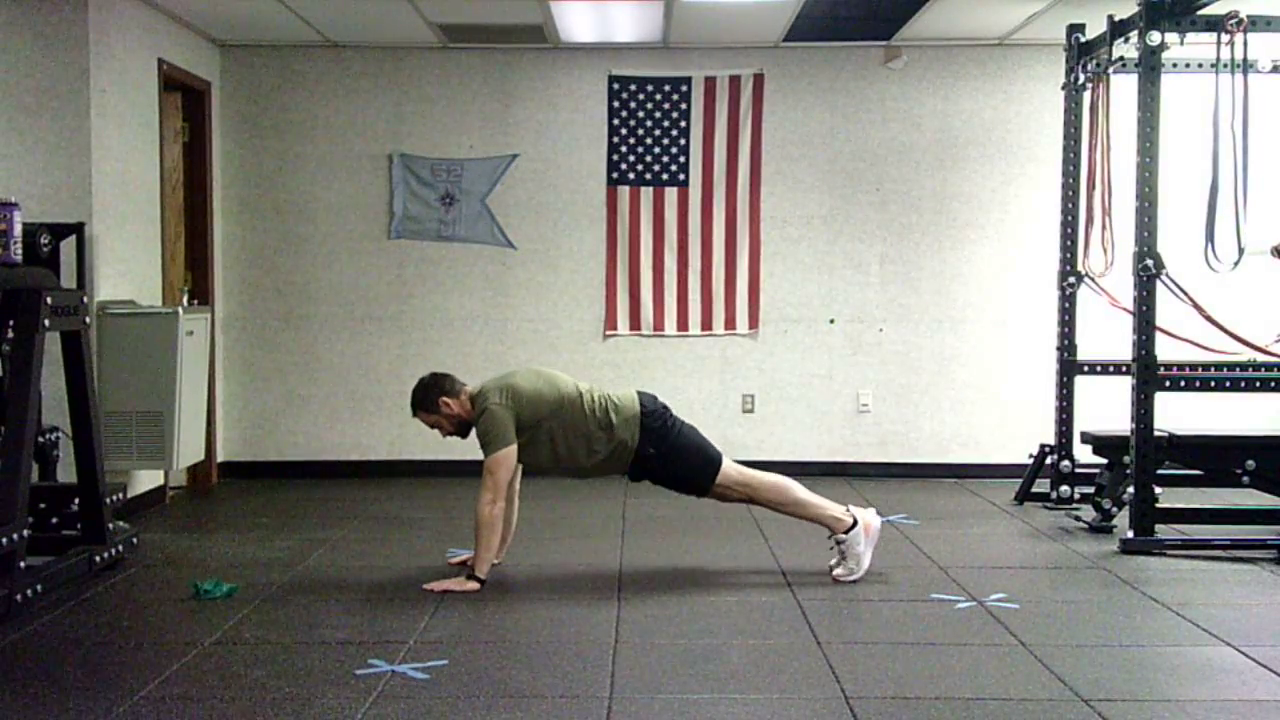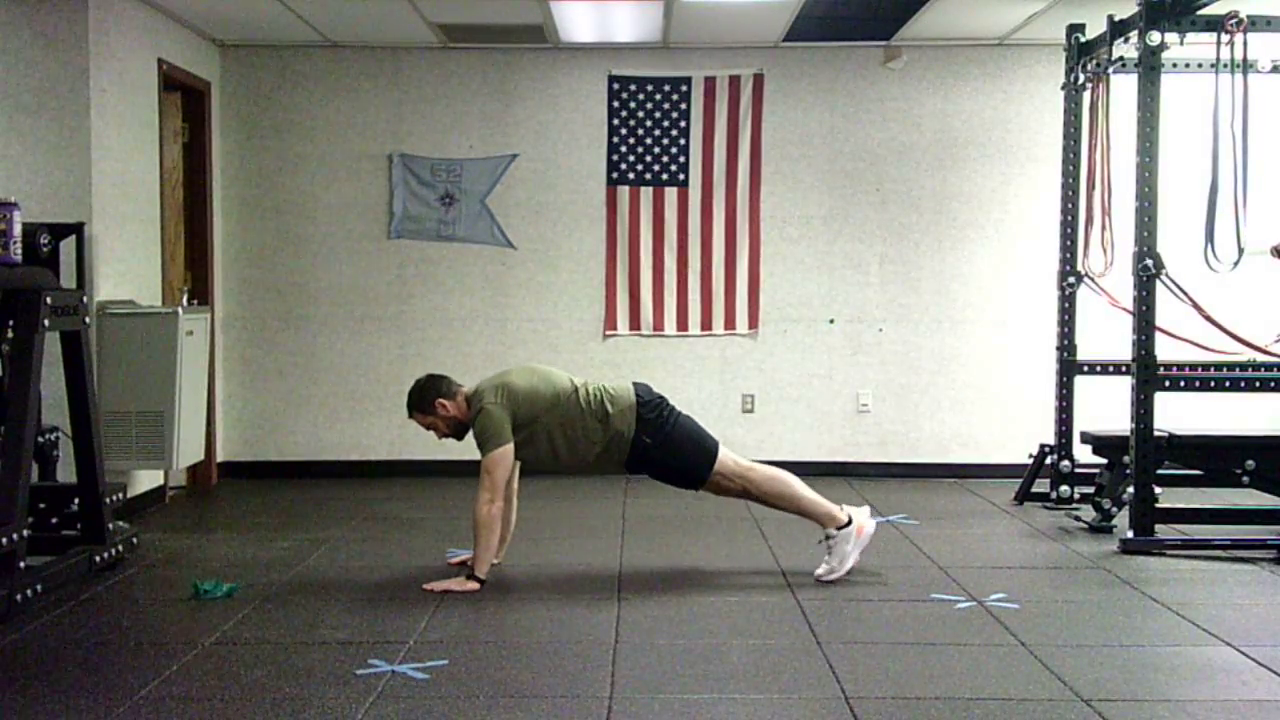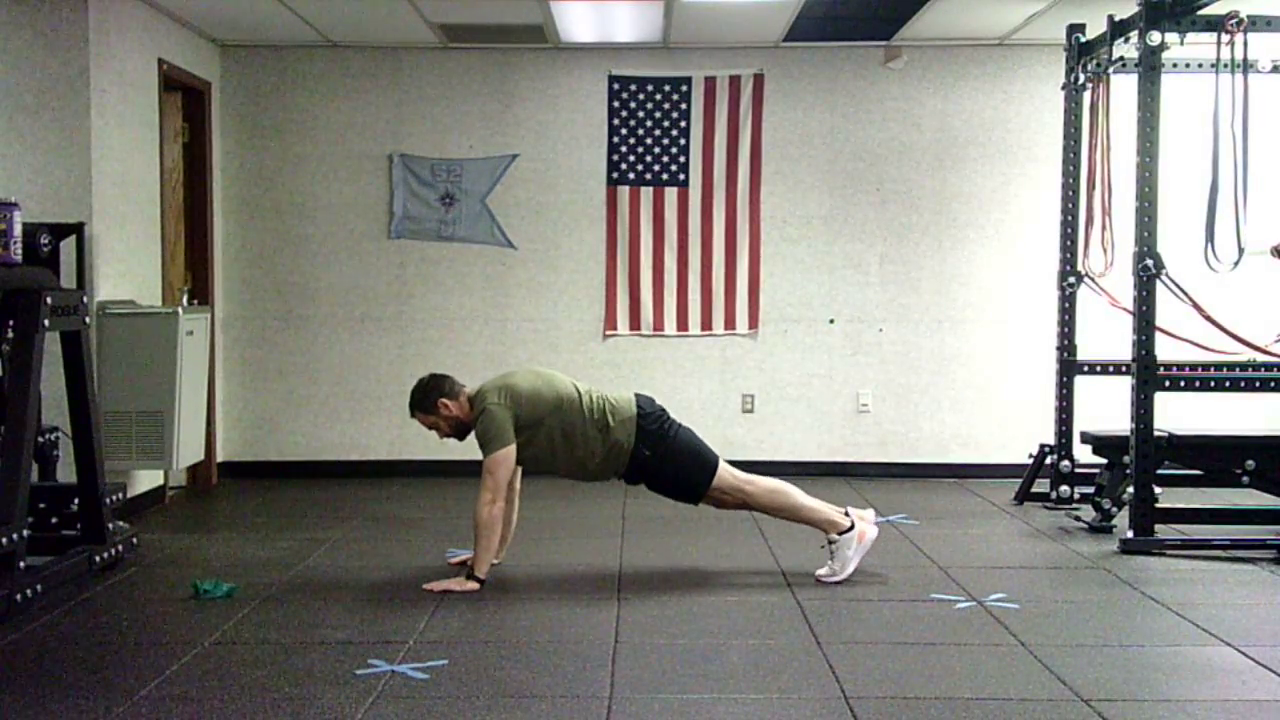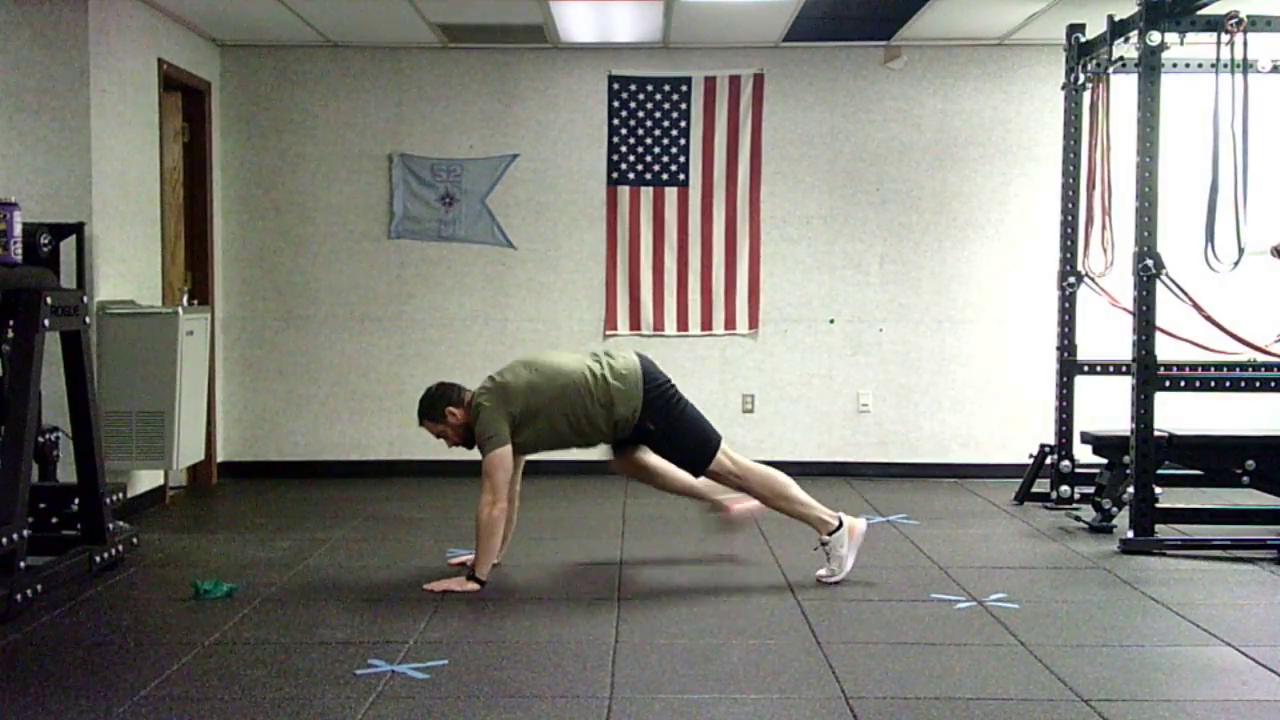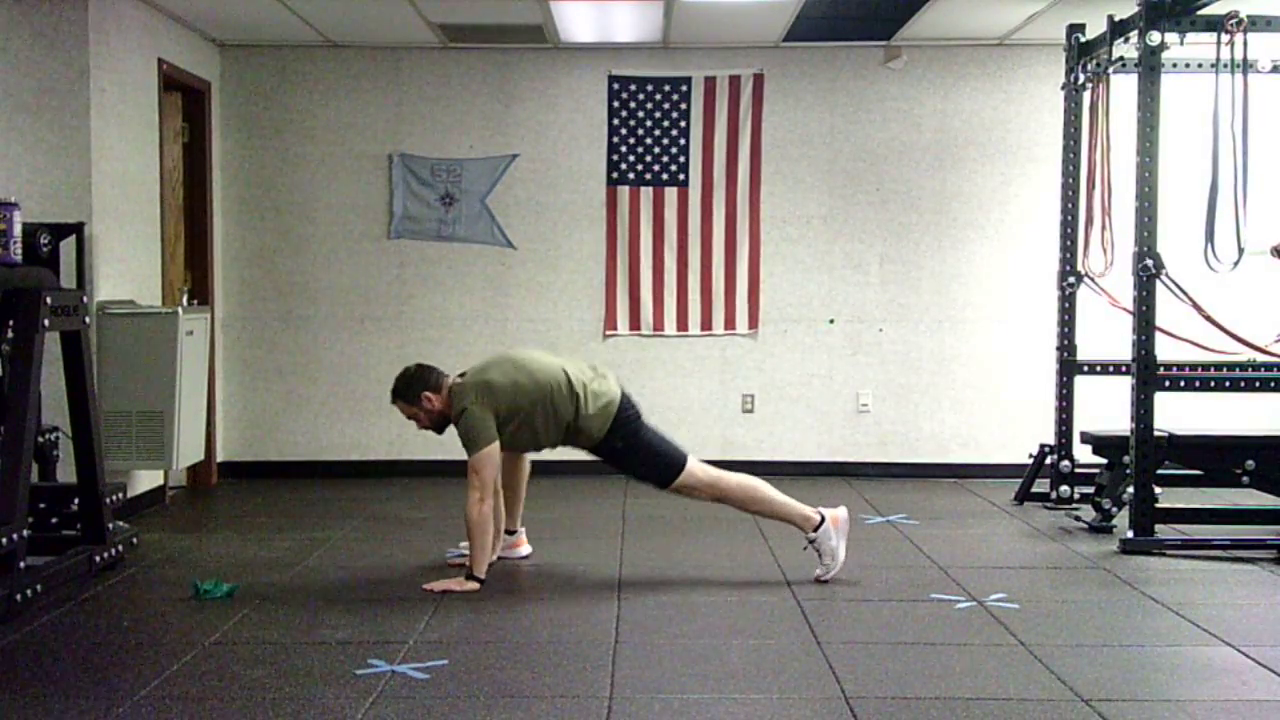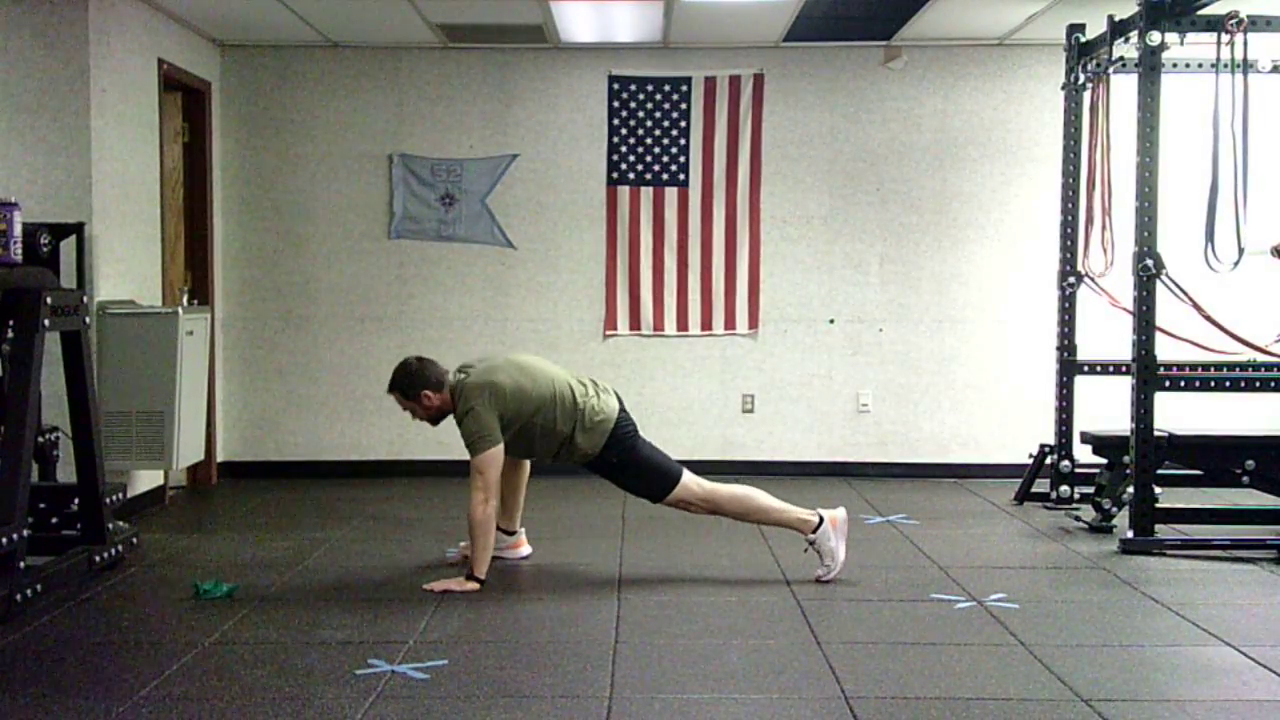
dt=0.3s
person 1, frame 1
left shoulder: (491, 410)
right shoulder: (500, 400)
left elbow: (492, 499)
right elbow: (509, 491)
left wrist: (476, 575)
right wrist: (494, 553)
left hip: (640, 432)
right hip: (634, 434)
left knee: (739, 483)
right knee: (733, 488)
left ankle: (851, 528)
right ankle: (848, 516)
person 1, frame 2
left shoulder: (488, 410)
right shoulder: (497, 399)
left elbow: (491, 498)
right elbow: (507, 491)
left wrist: (475, 576)
right wrist: (492, 553)
left hip: (636, 425)
right hip: (631, 424)
left knee: (736, 475)
right knee: (730, 483)
left ankle: (842, 523)
right ankle: (842, 517)
person 1, frame 3
left shoulder: (490, 411)
right shoulder: (498, 402)
left elbow: (492, 499)
right elbow: (509, 490)
left wrist: (475, 575)
right wrist: (493, 554)
left hip: (637, 436)
right hip: (632, 435)
left knee: (736, 487)
right knee: (726, 493)
left ankle: (845, 530)
right ankle: (846, 516)
person 1, frame 4
left shoulder: (488, 413)
right shoulder: (500, 402)
left elbow: (494, 500)
right elbow: (510, 490)
left wrist: (476, 576)
right wrist: (492, 553)
left hip: (636, 398)
right hip: (627, 378)
left knee: (729, 468)
right knee: (627, 461)
left ankle: (835, 527)
right ankle: (727, 502)
person 1, frame 5
left shoulder: (468, 407)
right shoulder: (471, 385)
left elbow: (480, 495)
right elbow: (490, 486)
left wrist: (475, 574)
right wrist: (493, 543)
left hip: (605, 421)
right hip: (596, 397)
left knee: (702, 481)
right knee: (507, 442)
left ankle: (819, 521)
right ankle: (510, 536)
person 1, frame 6
left shoulder: (473, 407)
right shoulder: (468, 376)
left elbow: (484, 496)
left wrist: (475, 576)
right wrist: (488, 536)
left hip: (602, 436)
right hip: (597, 406)
left knee: (699, 496)
left ankle: (817, 523)
right ankle: (512, 538)
